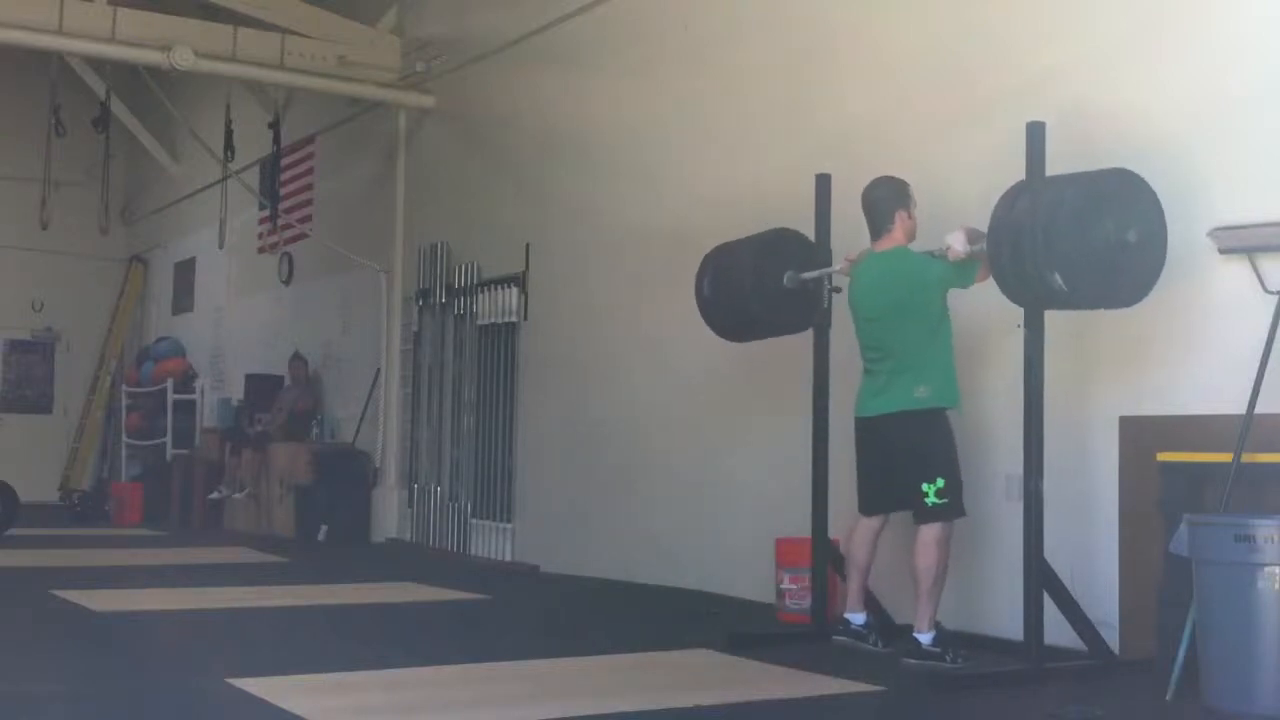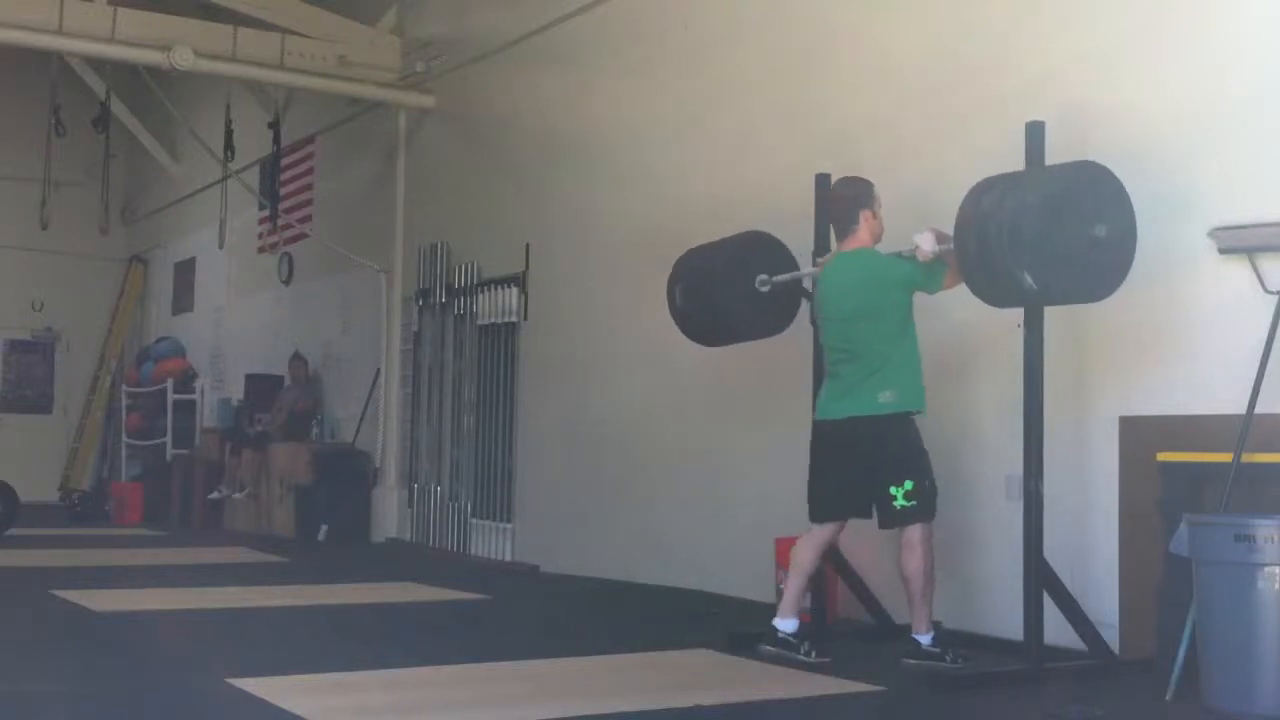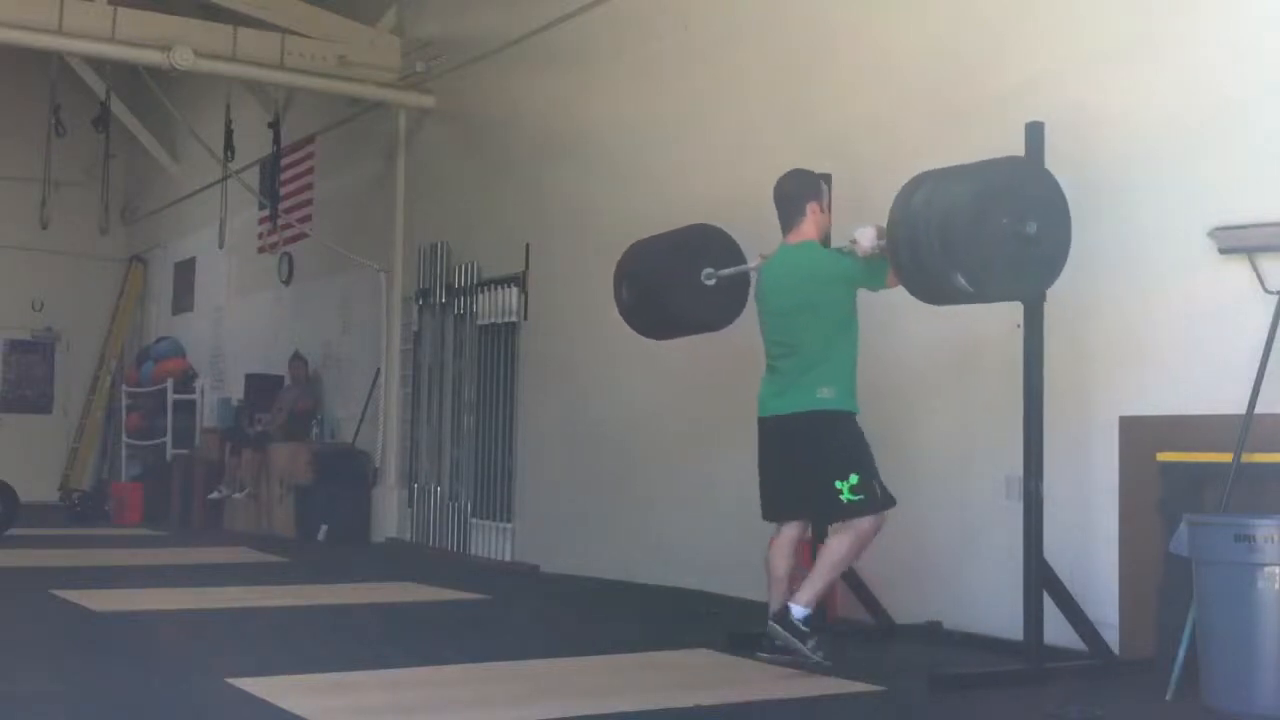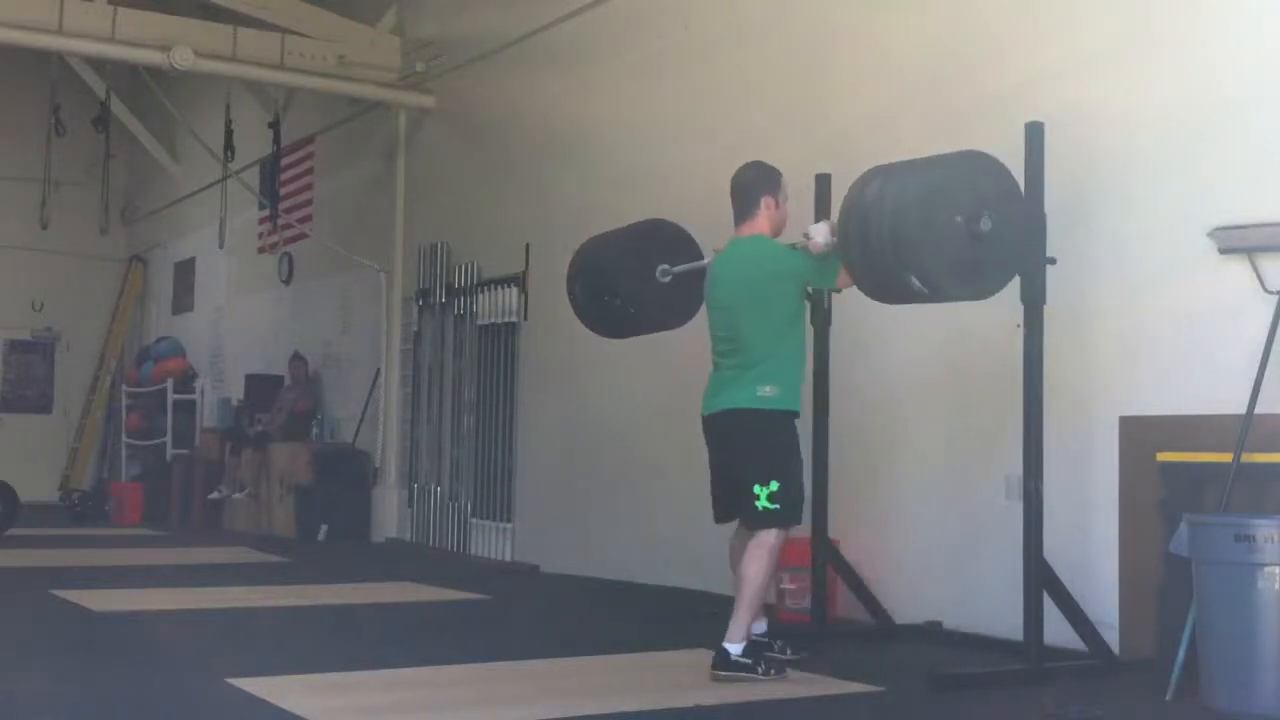
dt=0.4s
person 1, frame 1
left shoulder: (860, 275)
right shoulder: (923, 268)
right elbow: (985, 268)
right wrist: (970, 245)
left hip: (872, 414)
right hip: (918, 413)
left knee: (871, 515)
right knee: (934, 523)
left ankle: (853, 618)
right ankle: (923, 638)
person 1, frame 2
left shoulder: (825, 278)
right shoulder: (890, 269)
right elbow: (952, 275)
right wrist: (936, 250)
left hip: (832, 419)
right hip: (883, 417)
left knee: (826, 523)
right knee: (915, 524)
left ankle: (783, 627)
right ankle: (922, 640)
person 1, frame 3
left shoulder: (767, 271)
right shoulder: (833, 265)
right elbow: (894, 275)
right wrist: (875, 248)
left hip: (775, 415)
right hip: (822, 413)
left knee: (791, 523)
right knee: (865, 517)
left ankle: (781, 632)
right ankle: (795, 612)
person 1, frame 4
left shoulder: (720, 265)
right shoulder: (782, 259)
right elbow: (847, 275)
right wrist: (826, 245)
left hip: (723, 410)
right hip: (762, 410)
left knee: (752, 524)
right knee: (769, 528)
left ankle: (755, 630)
right ankle: (735, 650)
